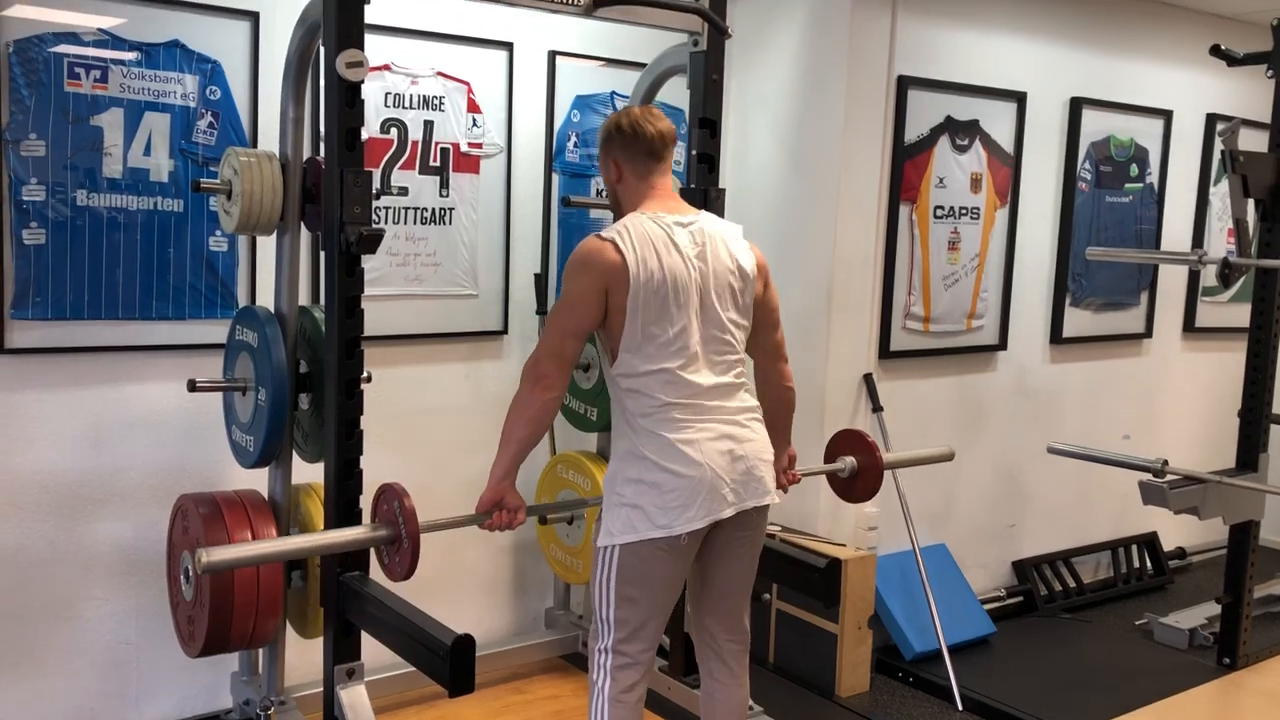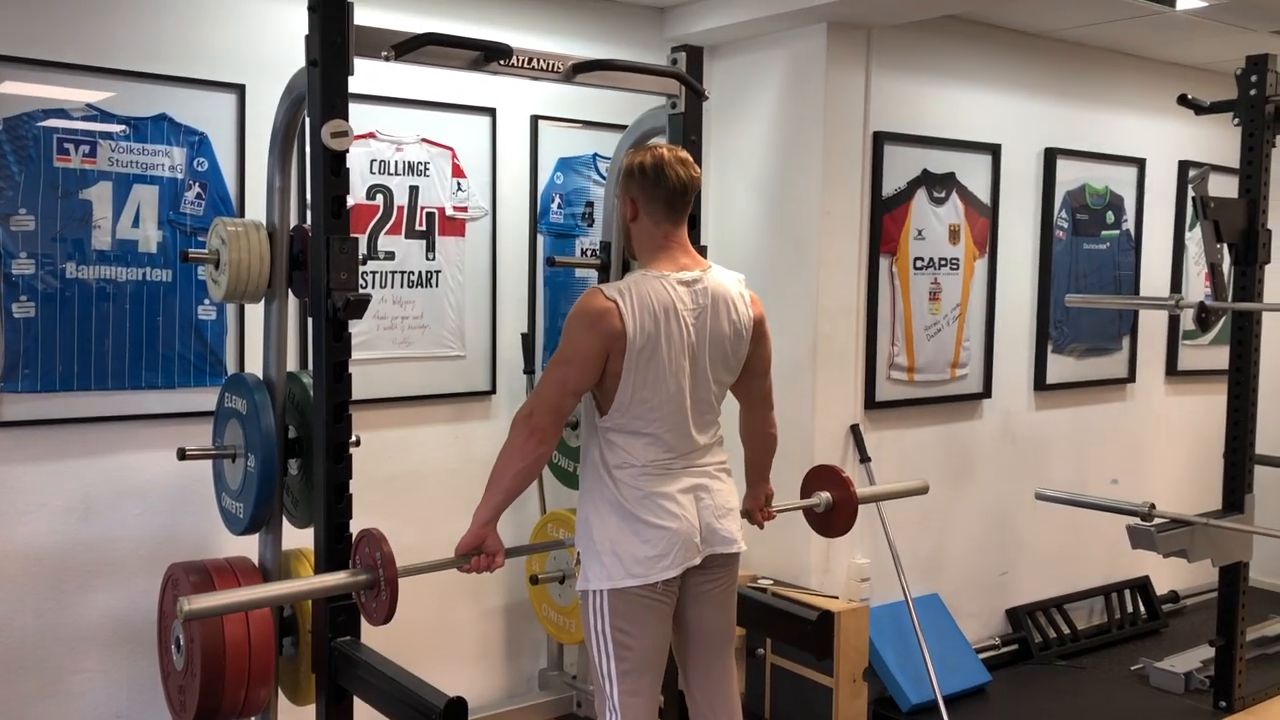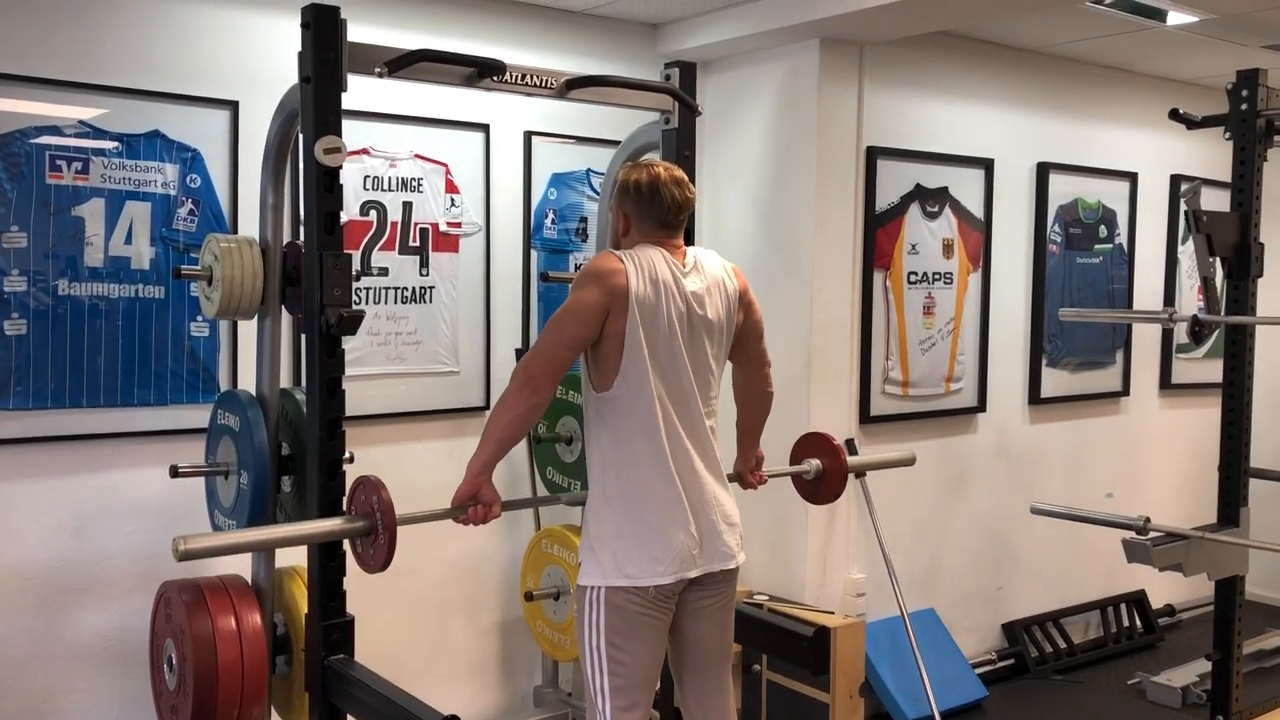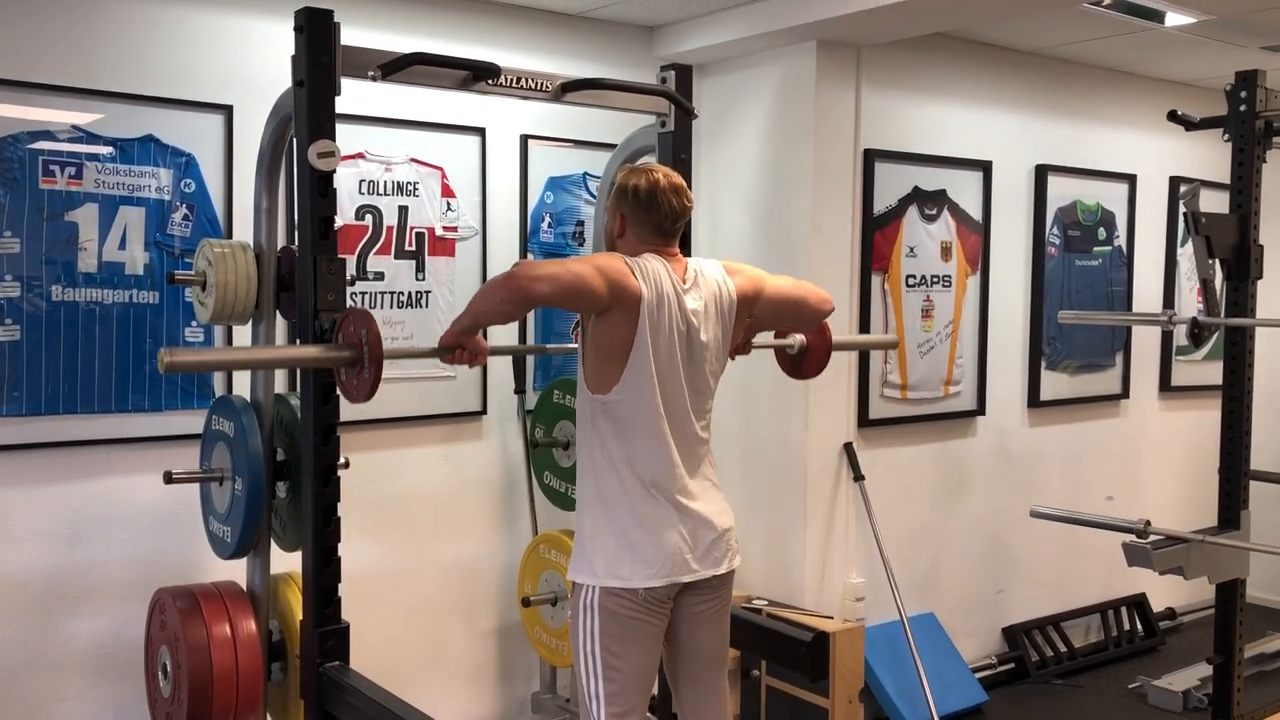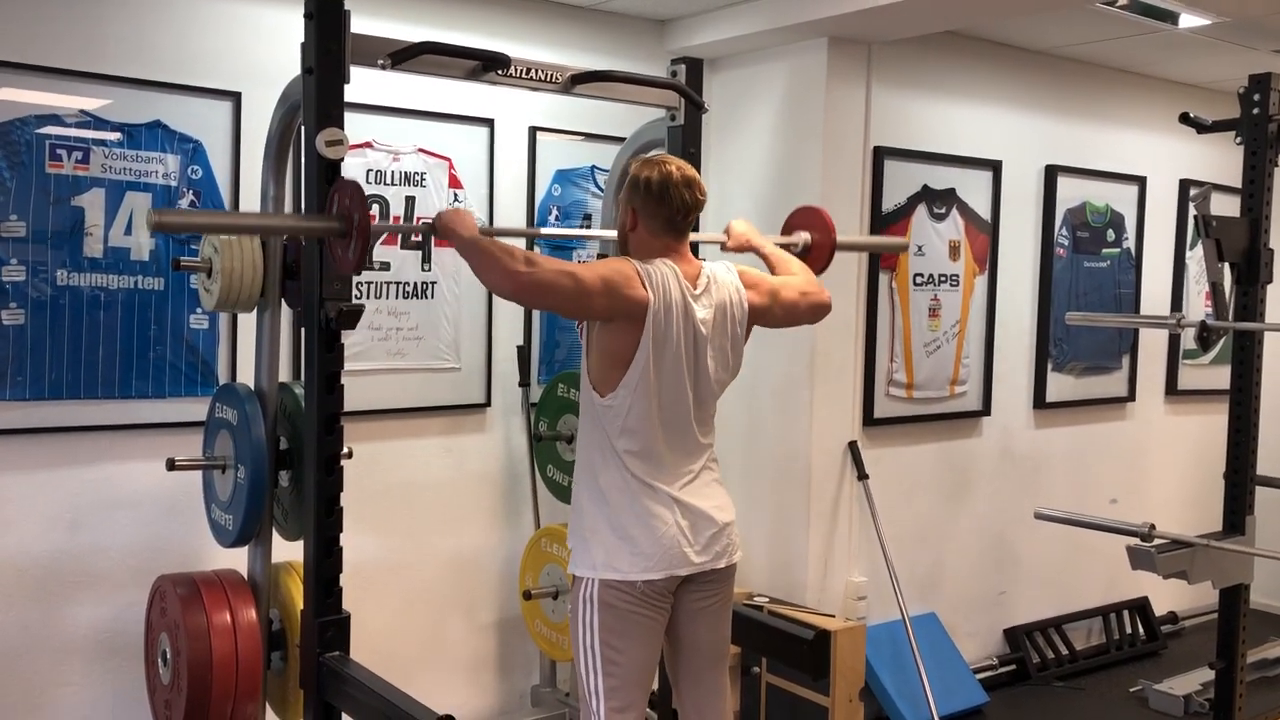
dt=1s
person 1, frame 1
left shoulder: (606, 253)
right shoulder: (741, 247)
left elbow: (546, 375)
right elbow: (775, 367)
left wrist: (501, 479)
right wrist: (781, 450)
left hip: (662, 484)
right hip: (746, 468)
left knee: (620, 659)
right knee: (727, 646)
person 1, frame 2
left shoulder: (608, 310)
right shoulder: (743, 302)
left elbow: (539, 424)
right elbow: (759, 411)
left wrist: (483, 522)
right wrist: (758, 490)
left hip: (635, 538)
right hip: (714, 523)
person 1, frame 3
left shoulder: (614, 276)
right shoulder: (726, 279)
left elbow: (534, 379)
right elbow: (757, 371)
left wrist: (479, 473)
right wrist: (747, 451)
left hip: (635, 547)
right hip: (714, 534)
person 1, frame 4
left shoulder: (621, 281)
right shoulder: (726, 284)
left elbow: (522, 283)
right elbow: (818, 304)
left wrist: (465, 329)
left hip: (628, 557)
right hip: (709, 542)
person 1, frame 5
left shoulder: (630, 288)
right shoulder: (737, 288)
left elbow: (520, 277)
right elbow: (814, 297)
left wrist: (462, 232)
right wrist: (761, 244)
left hip: (628, 553)
right hip: (711, 540)
